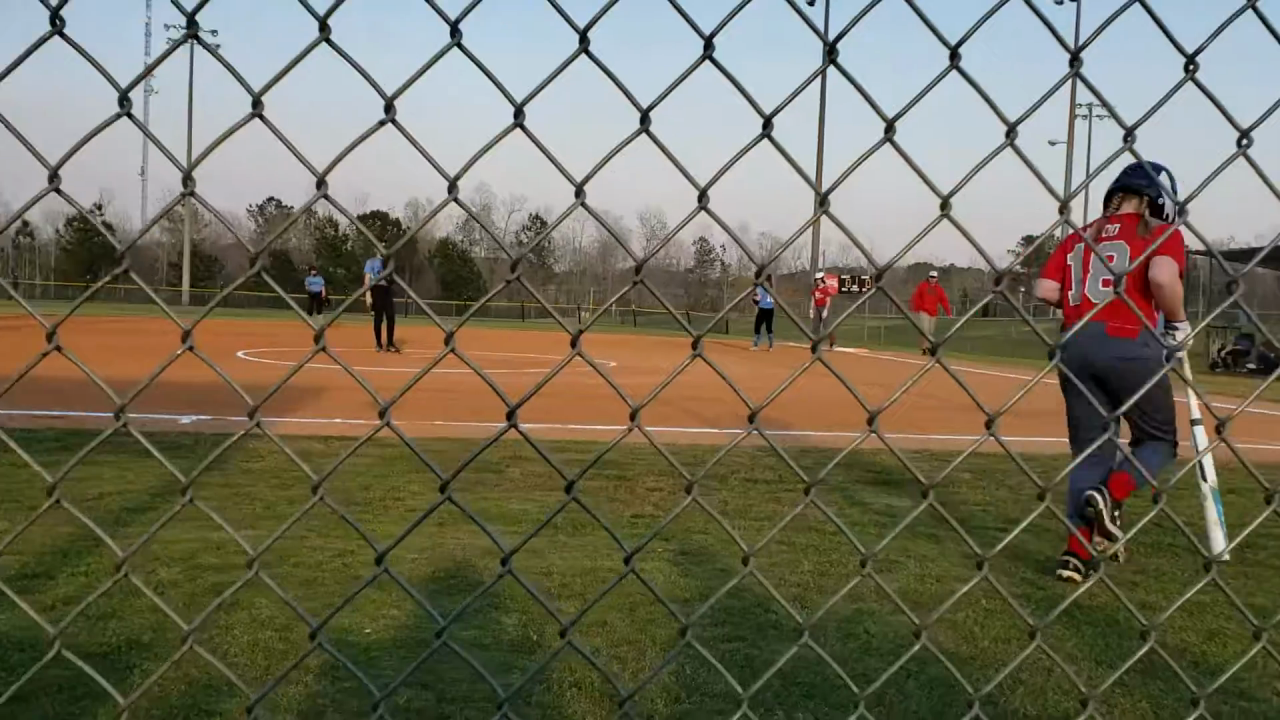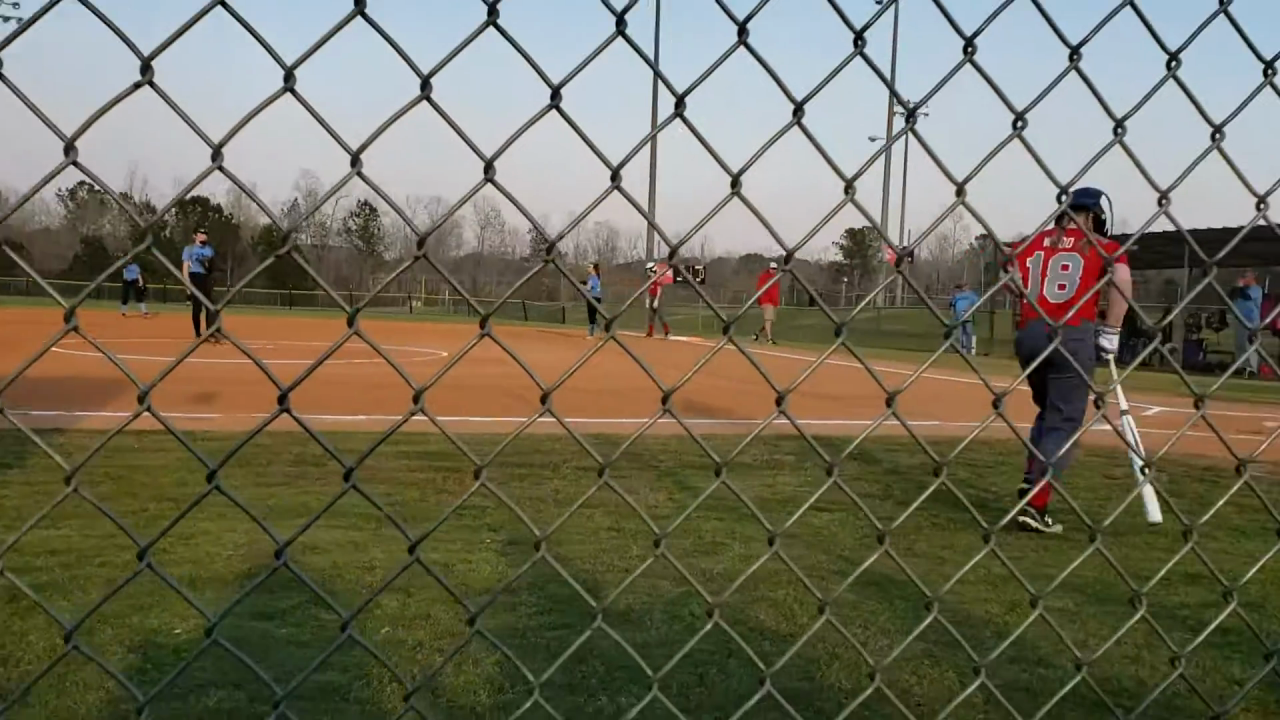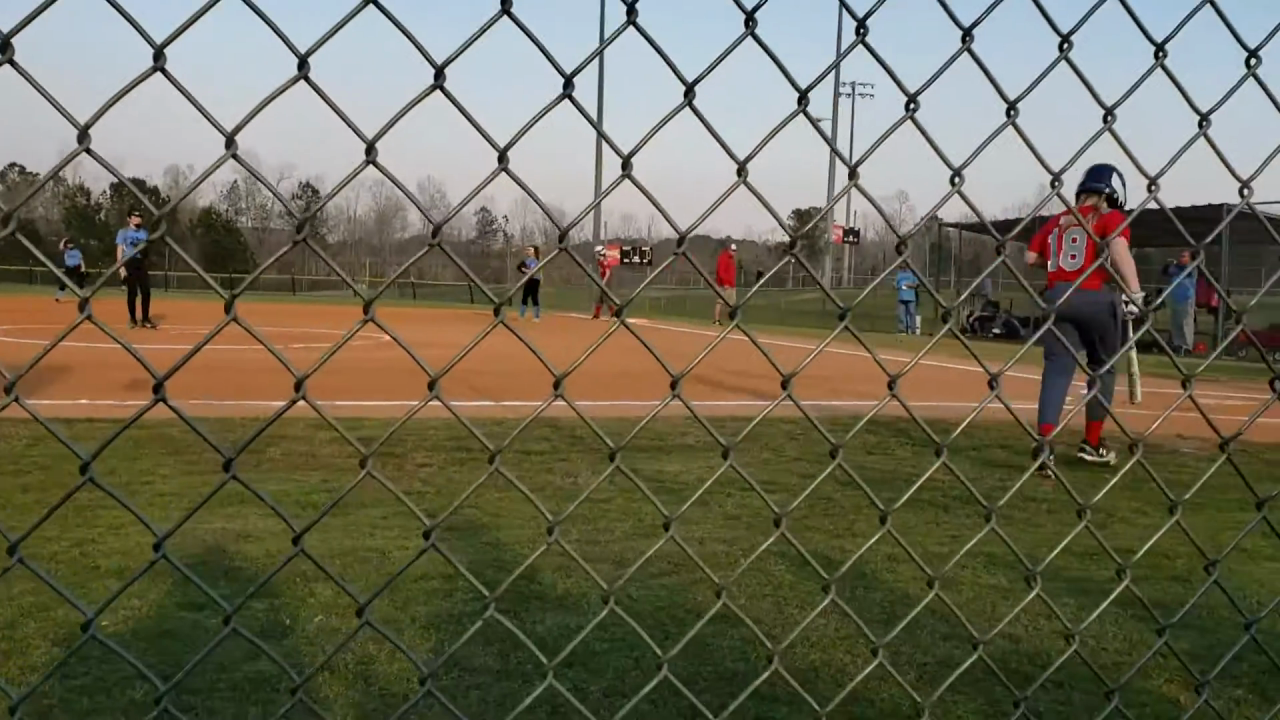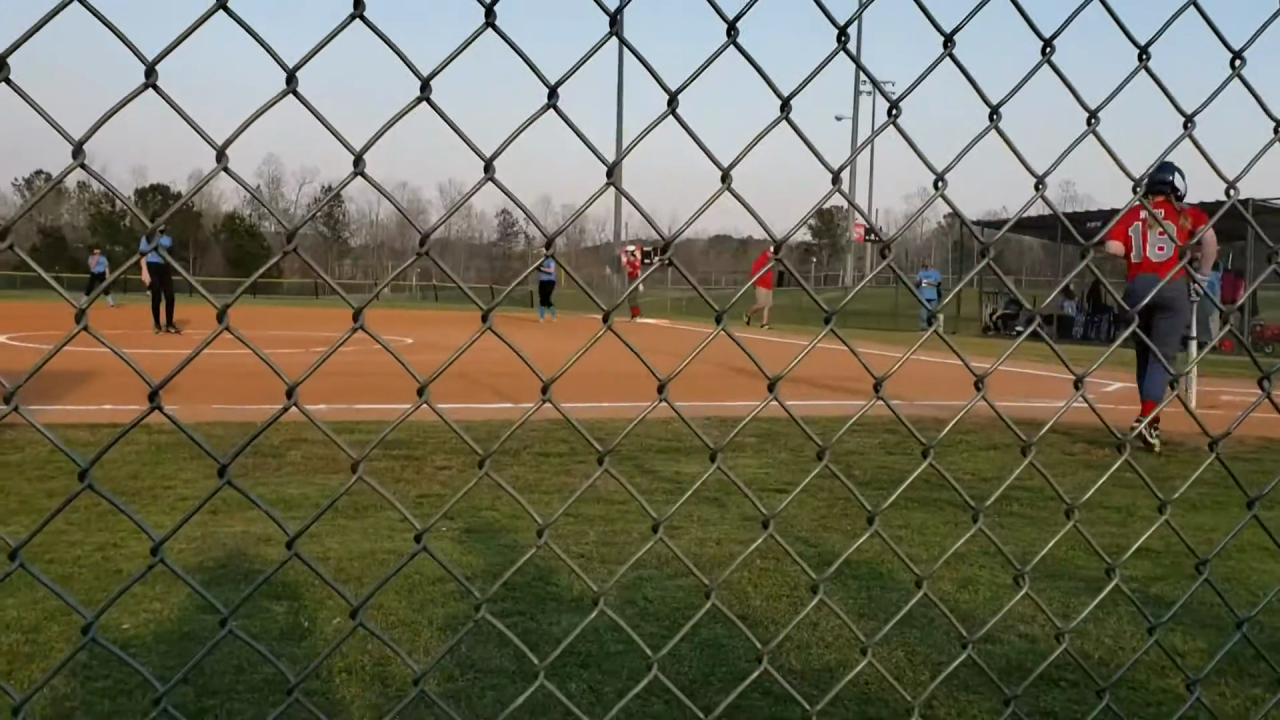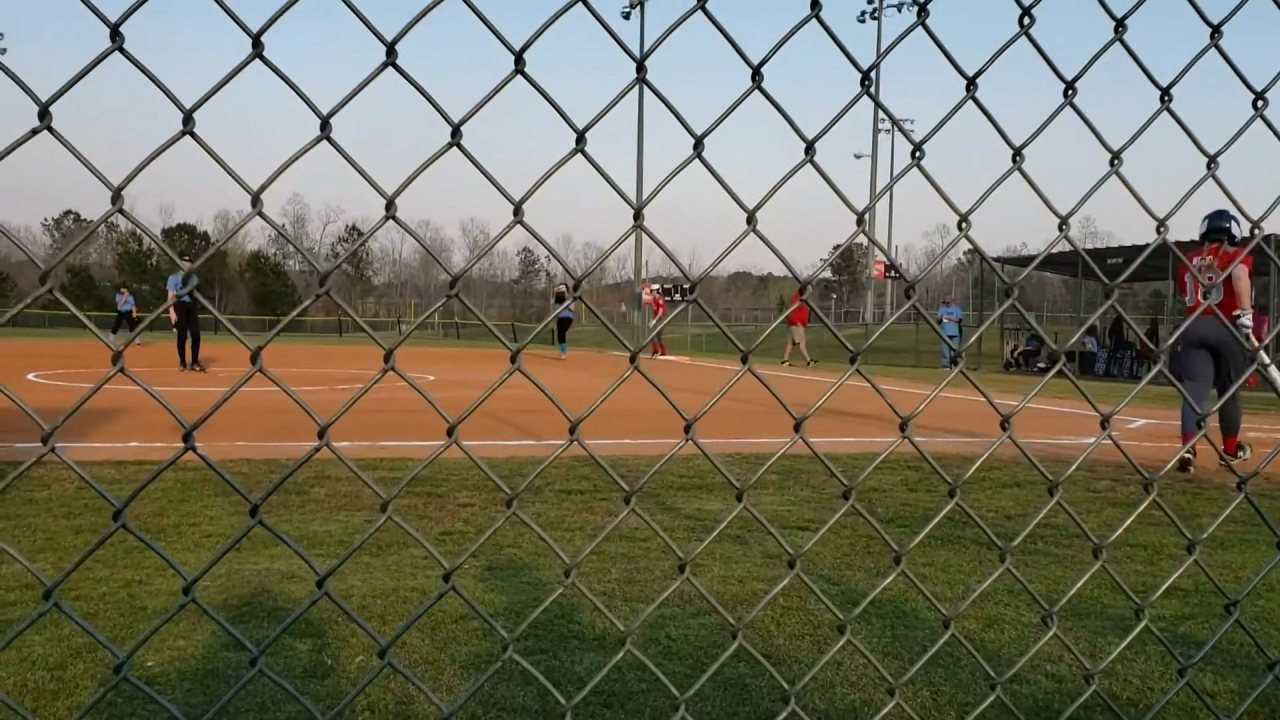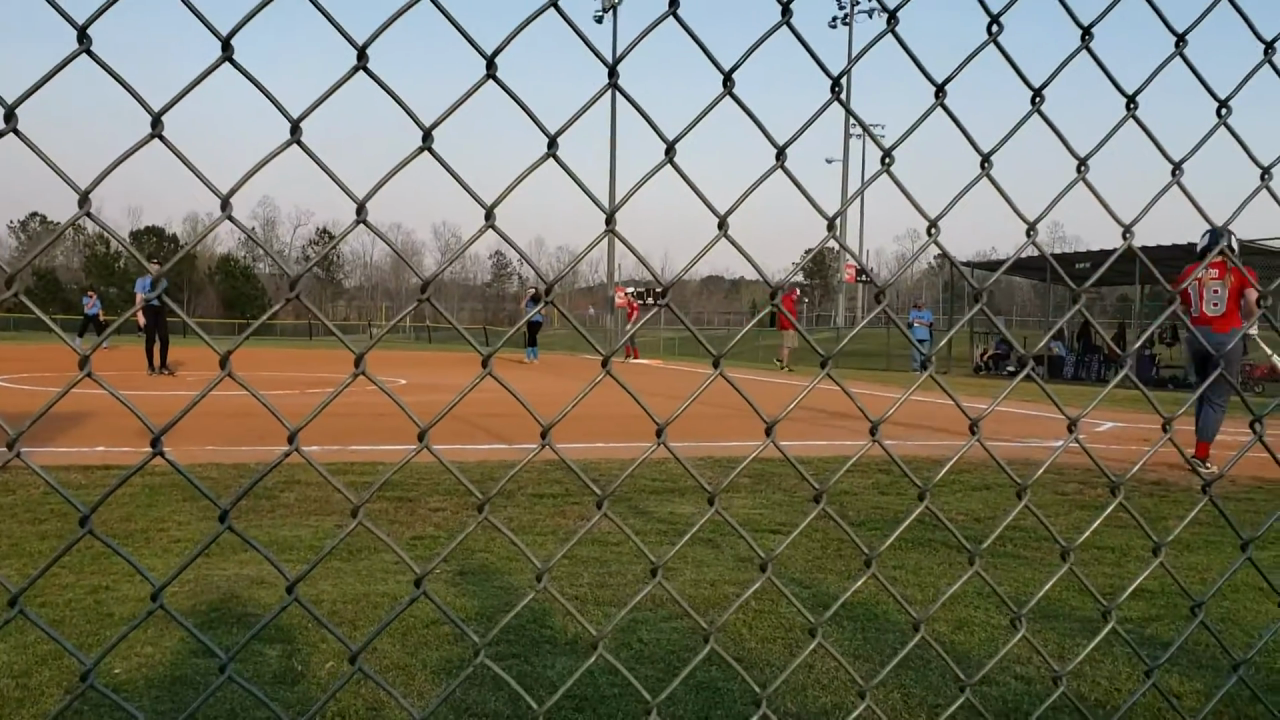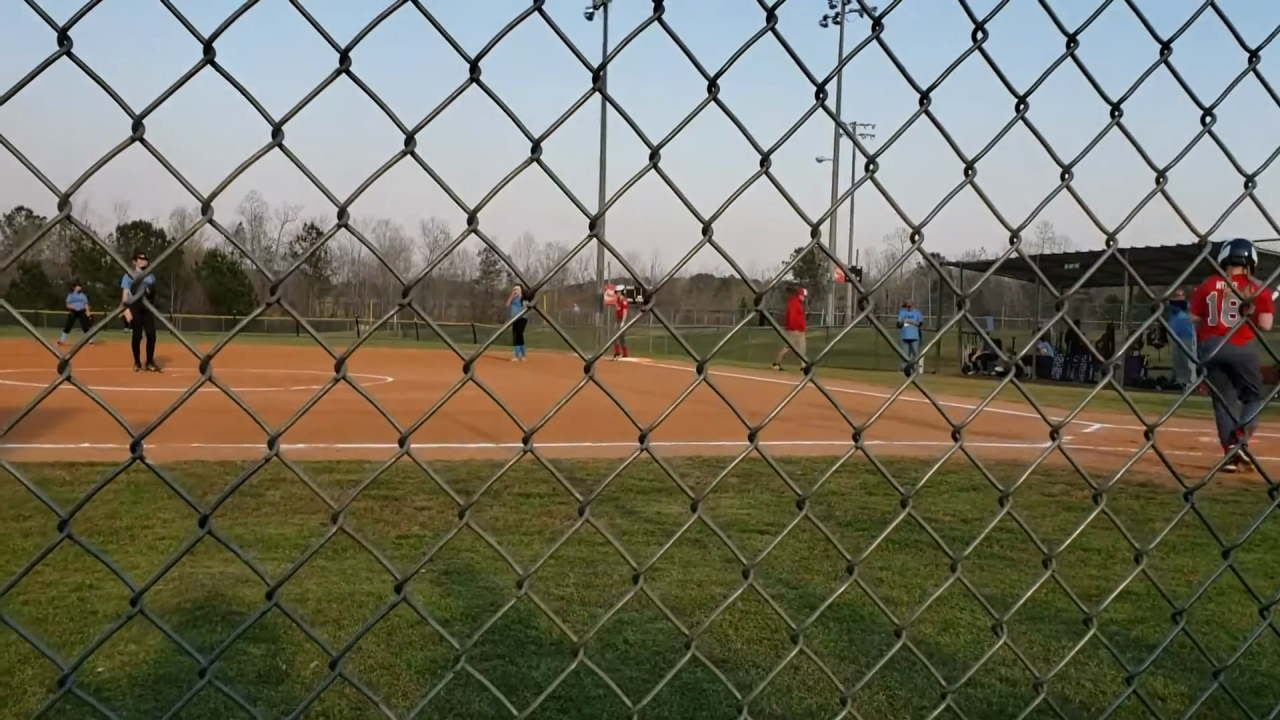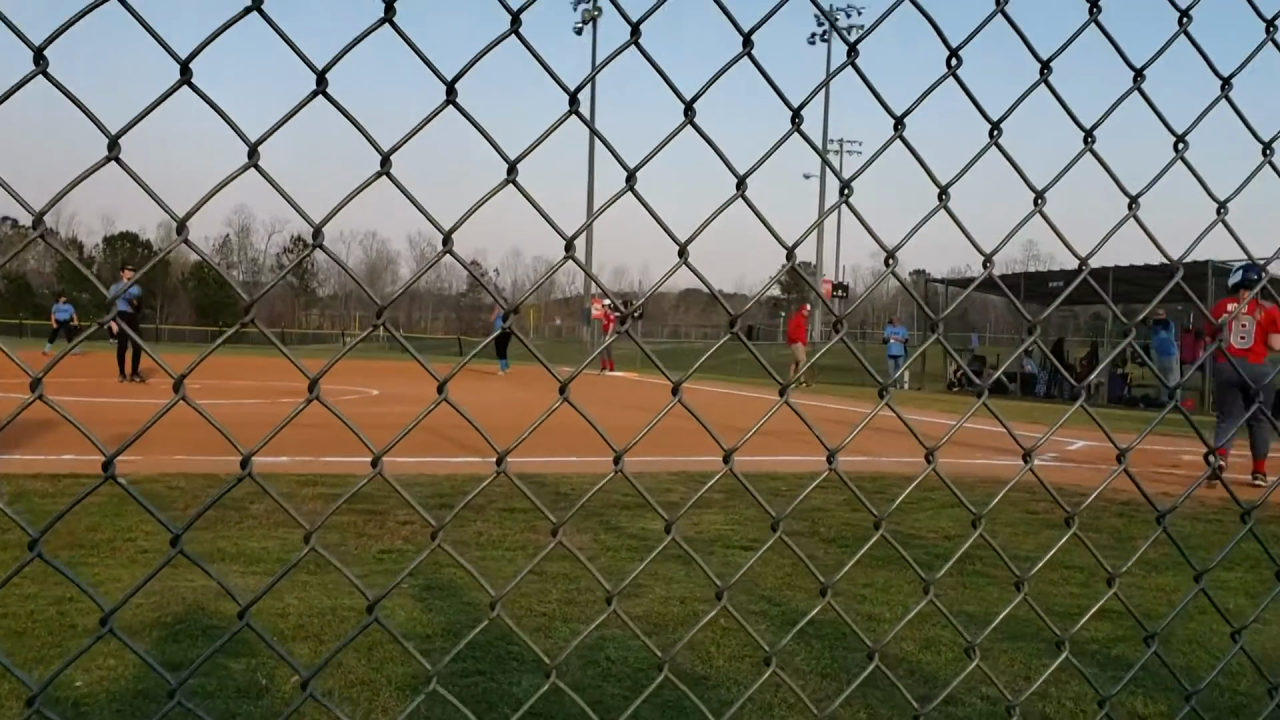
dt=0.4s
person 1, frame 1
left shoulder: (1077, 238)
right shoulder: (1161, 233)
left elbow: (1045, 291)
right elbow: (1162, 277)
right wrist: (1177, 324)
left hip: (1076, 347)
right hip: (1132, 347)
left knee: (1092, 452)
right knee: (1157, 442)
left ankle: (1077, 554)
right ankle: (1107, 499)
person 1, frame 2
left shoulder: (1032, 242)
right shoulder: (1106, 247)
right elbow: (1122, 281)
left wrist: (1036, 301)
right wrist: (1111, 329)
left hip: (1029, 335)
right hip: (1073, 337)
left knee: (1052, 411)
right knee: (1063, 425)
left ankle: (1034, 477)
right ankle: (1035, 506)
person 1, frame 3
left shoulder: (1057, 220)
right shoulder: (1112, 217)
left elbow: (1031, 257)
right elbow: (1119, 251)
right wrist: (1135, 293)
left hip: (1057, 299)
right hip: (1095, 301)
left knee: (1056, 376)
right knee: (1102, 371)
left ankle: (1045, 443)
right ankle: (1091, 443)
person 1, frame 4
left shoulder: (1130, 214)
right shoulder: (1187, 212)
left elbow: (1113, 248)
right elbow: (1209, 237)
left wrist: (1136, 252)
right wrist: (1204, 270)
left hip: (1136, 288)
right hip: (1172, 288)
left knee: (1145, 353)
right knee: (1162, 359)
left ankle: (1145, 417)
right ankle: (1148, 421)
person 1, frame 5
left shoulder: (1189, 260)
right shoulder: (1236, 255)
right elbow: (1240, 275)
right wrist: (1245, 312)
left hip: (1193, 329)
right hip: (1226, 329)
left knee: (1193, 392)
right knee: (1228, 391)
left ankle: (1187, 448)
right ankle: (1231, 448)
person 1, frame 6
left shoulder: (1190, 272)
right shoulder: (1240, 272)
left elbow: (1179, 306)
right elbow: (1253, 300)
right wrist: (1249, 321)
left hip: (1197, 338)
right hip: (1226, 339)
left knee: (1205, 393)
right knee: (1217, 400)
left ankle: (1200, 447)
right ankle: (1200, 456)
person 1, frame 7
left shoulder: (1208, 285)
right shoulder: (1258, 287)
left elbow: (1194, 318)
right elbow: (1266, 324)
right wrist: (1248, 315)
left hip: (1212, 347)
right hip: (1241, 349)
left knee: (1223, 402)
right knee: (1253, 399)
left ankle: (1229, 455)
right ankle: (1240, 443)
person 1, frame 8
left shoulder: (1220, 307)
left elbow: (1209, 339)
right wrist: (1257, 335)
left hip: (1225, 368)
right hip: (1257, 370)
left knee: (1226, 419)
right knee: (1259, 421)
left ankle: (1219, 459)
right ankle: (1259, 472)
